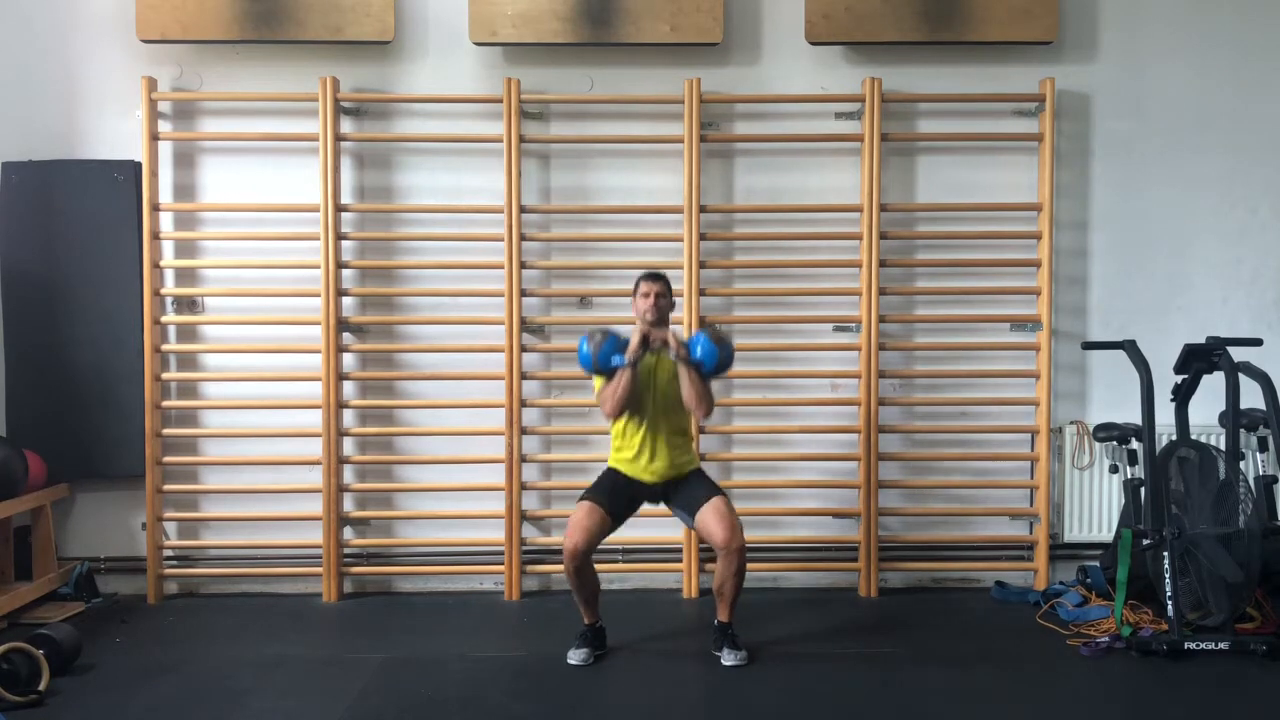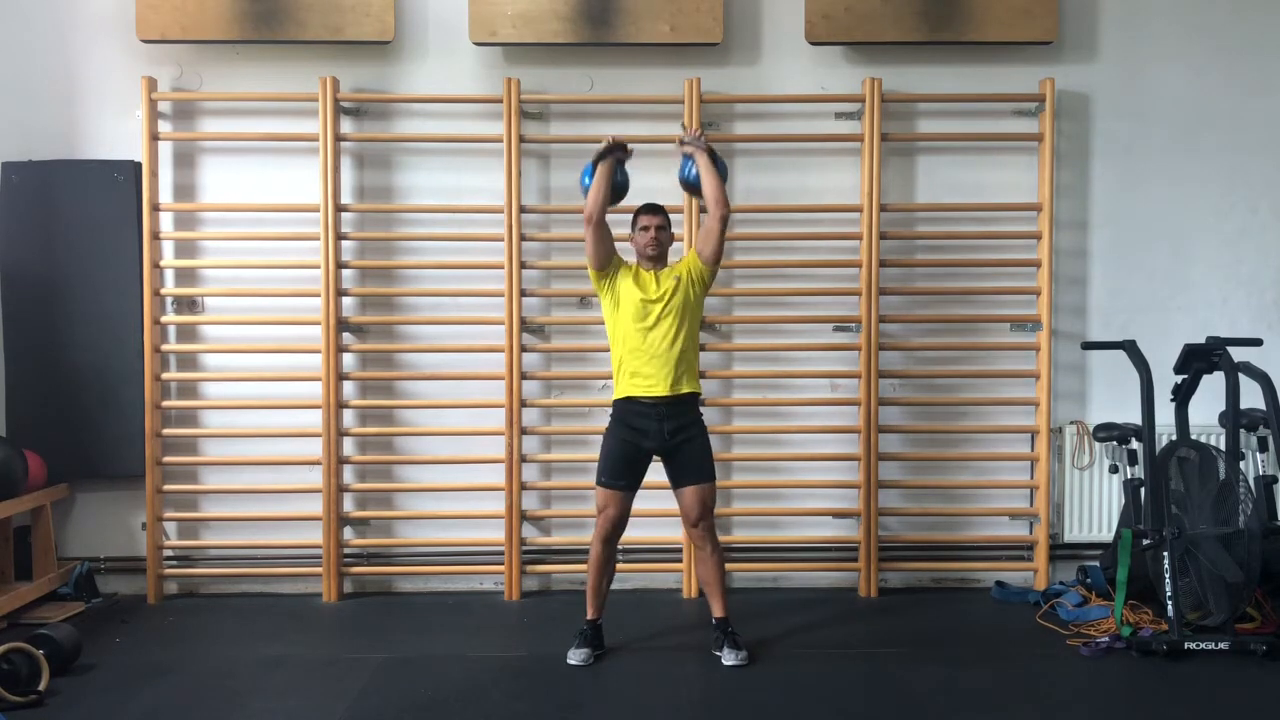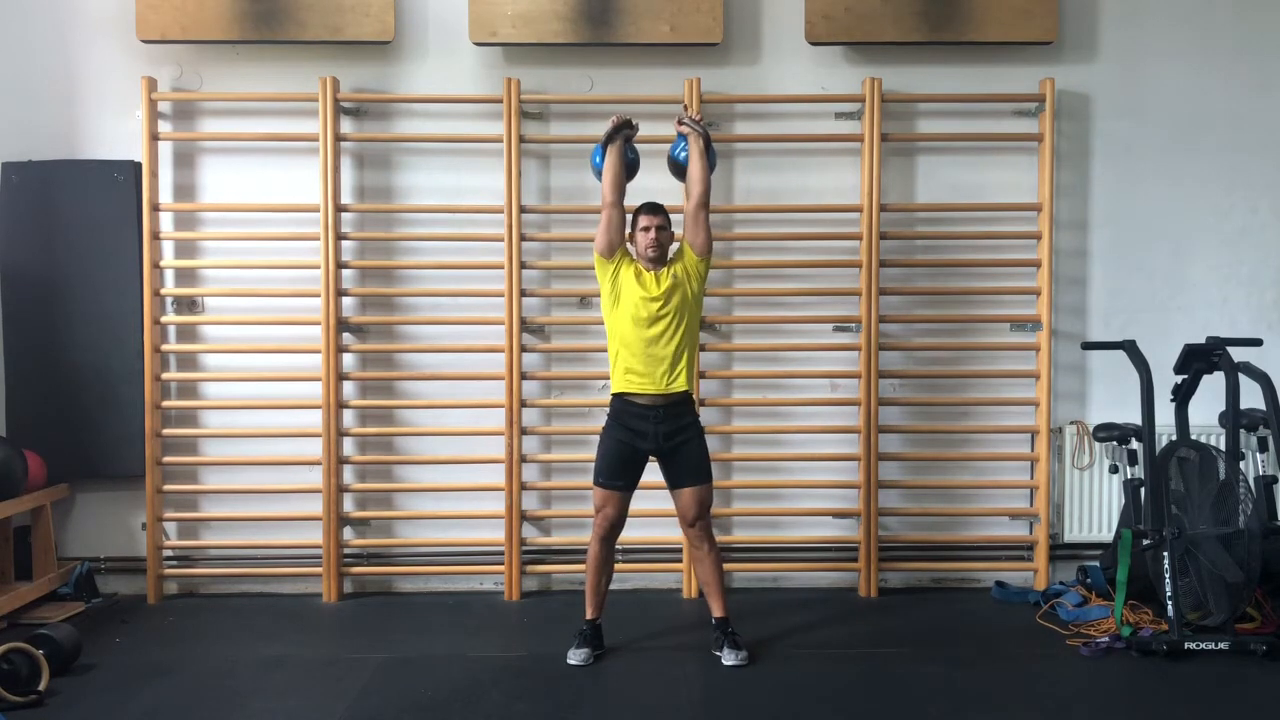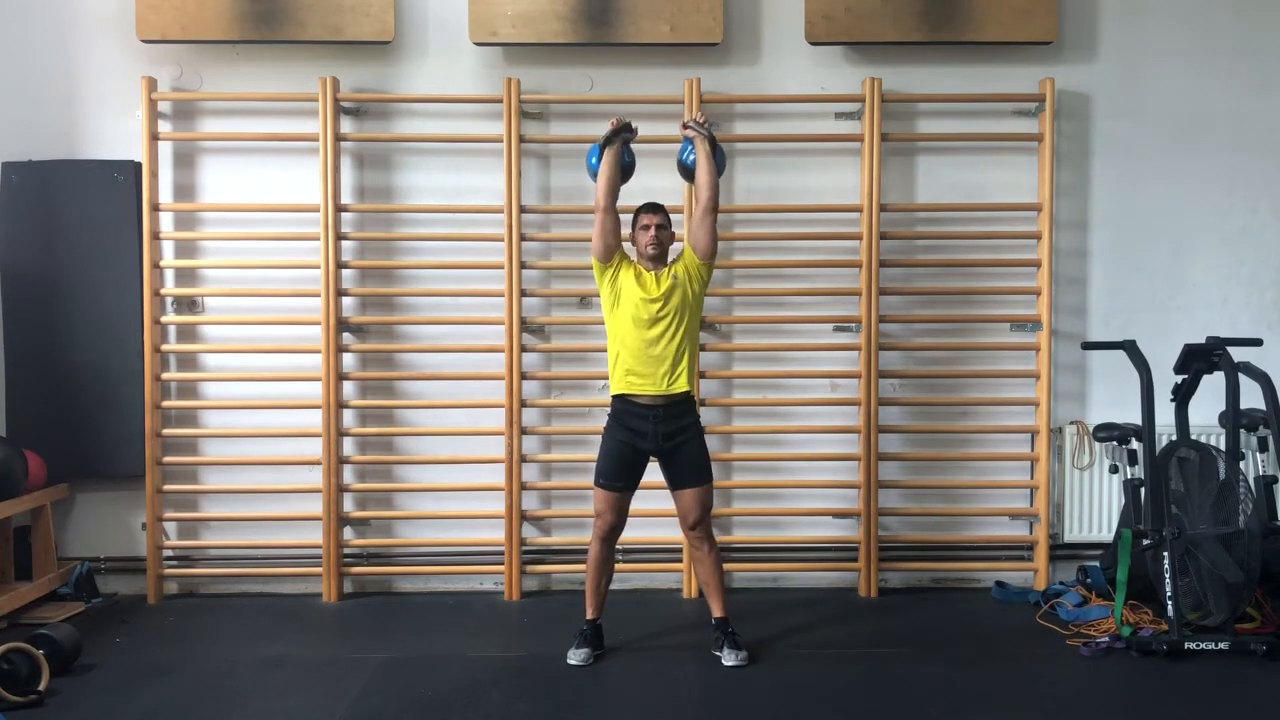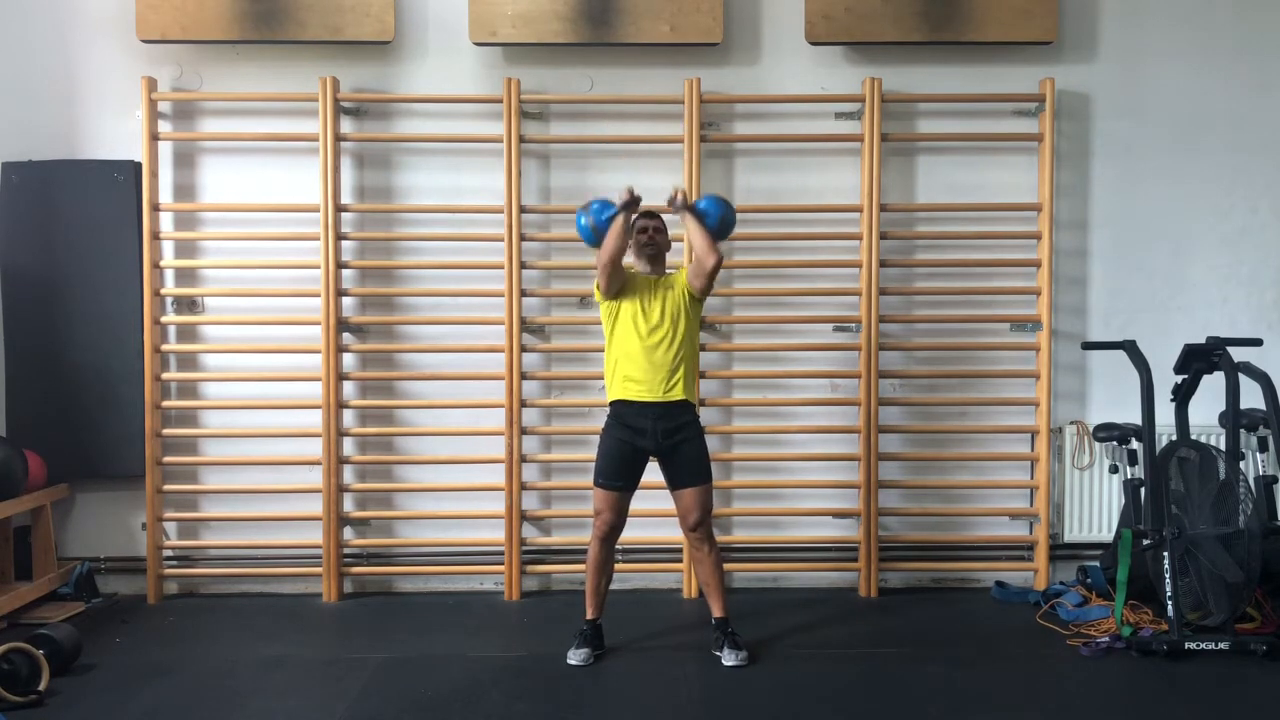
dt=0.4s
person 1, frame 1
left shoulder: (687, 354)
left elbow: (703, 409)
right elbow: (610, 409)
left wrist: (679, 354)
right wrist: (632, 354)
left hip: (681, 472)
right hip: (625, 472)
left knee: (731, 542)
right knee: (575, 546)
left ankle: (723, 629)
right ankle: (592, 629)
person 1, frame 2
left shoulder: (690, 275)
right shoulder: (614, 278)
left elbow: (719, 213)
right elbow: (592, 217)
left wrist: (700, 154)
right wrist: (608, 160)
left hip: (683, 415)
right hip: (630, 414)
left knee: (701, 527)
right knee: (607, 528)
left ankle: (722, 627)
right ankle: (592, 628)
person 1, frame 3
left shoulder: (689, 273)
right shoulder: (615, 272)
left elbow: (698, 203)
right elbow: (611, 203)
left wrist: (694, 138)
right wrist: (617, 141)
left hip: (679, 416)
right hip: (626, 415)
left knee: (698, 526)
right knee: (605, 527)
left ankle: (721, 628)
right ankle: (591, 628)
person 1, frame 4
left shoulder: (690, 273)
right shoulder: (615, 274)
left elbow: (707, 206)
right elbow: (603, 206)
left wrist: (701, 142)
right wrist: (613, 145)
left hip: (680, 416)
right hip: (627, 415)
left knee: (698, 527)
right knee: (605, 528)
left ankle: (721, 627)
right ankle: (591, 628)
person 1, frame 5
left shoulder: (685, 288)
right shoulder: (615, 287)
left elbow: (712, 259)
right elbow: (606, 258)
left wrist: (686, 212)
right wrist: (624, 211)
left hip: (679, 418)
right hip: (625, 416)
left knee: (699, 527)
right knee: (605, 527)
left ankle: (722, 627)
right ankle: (591, 627)
